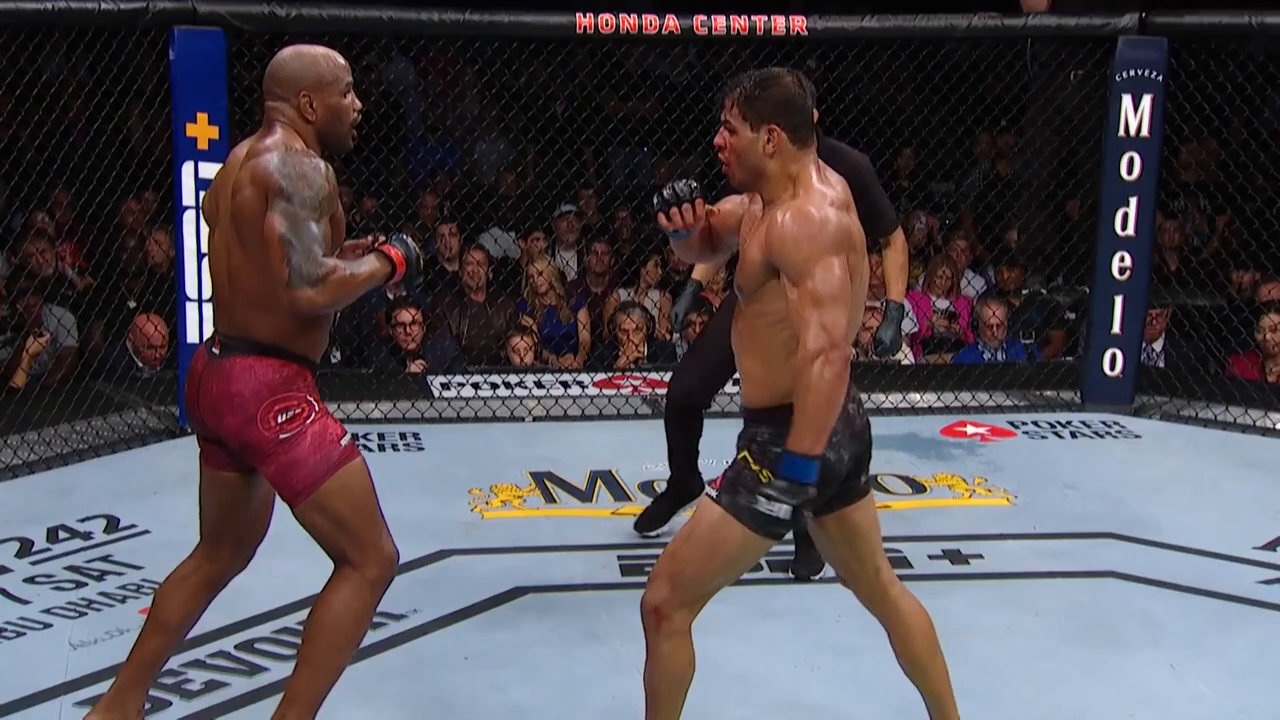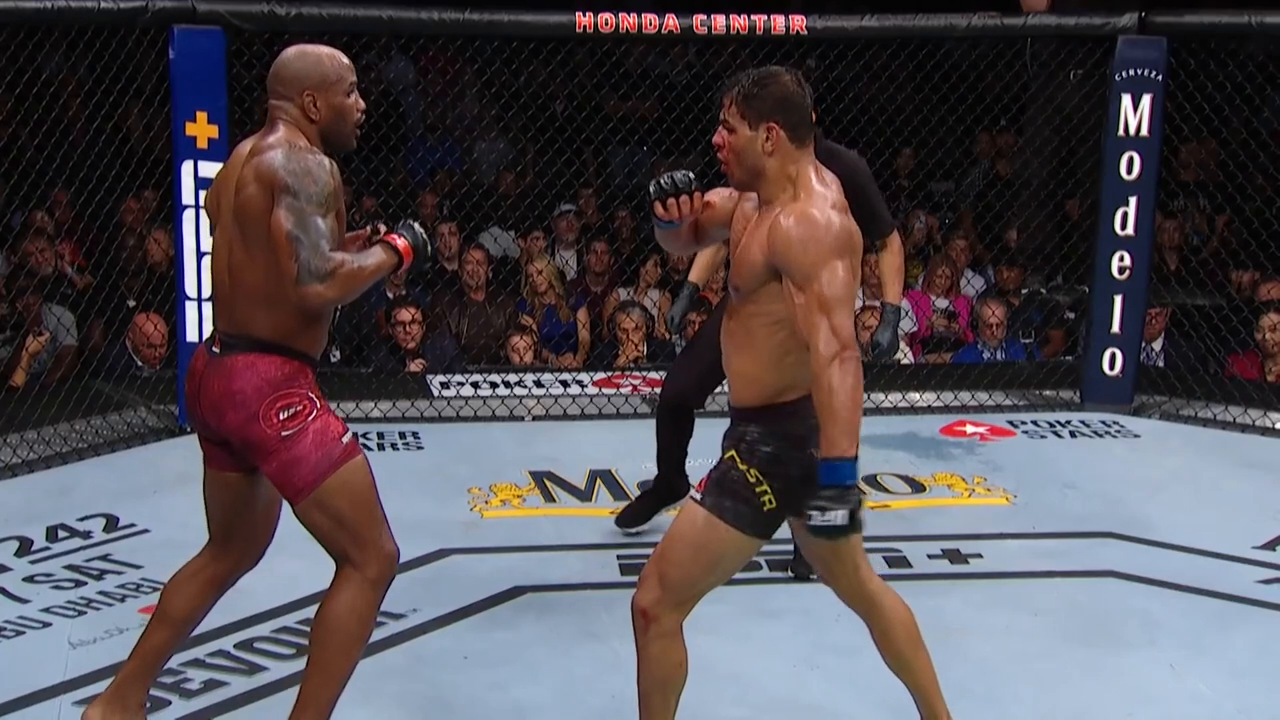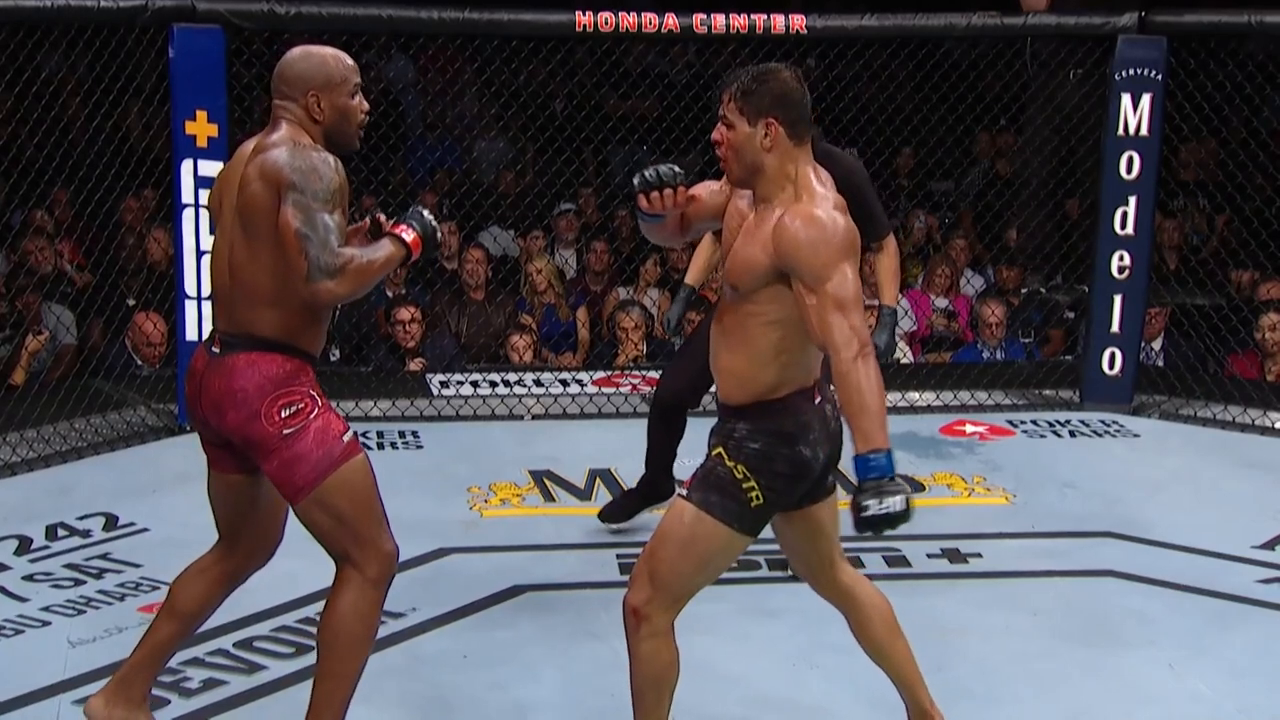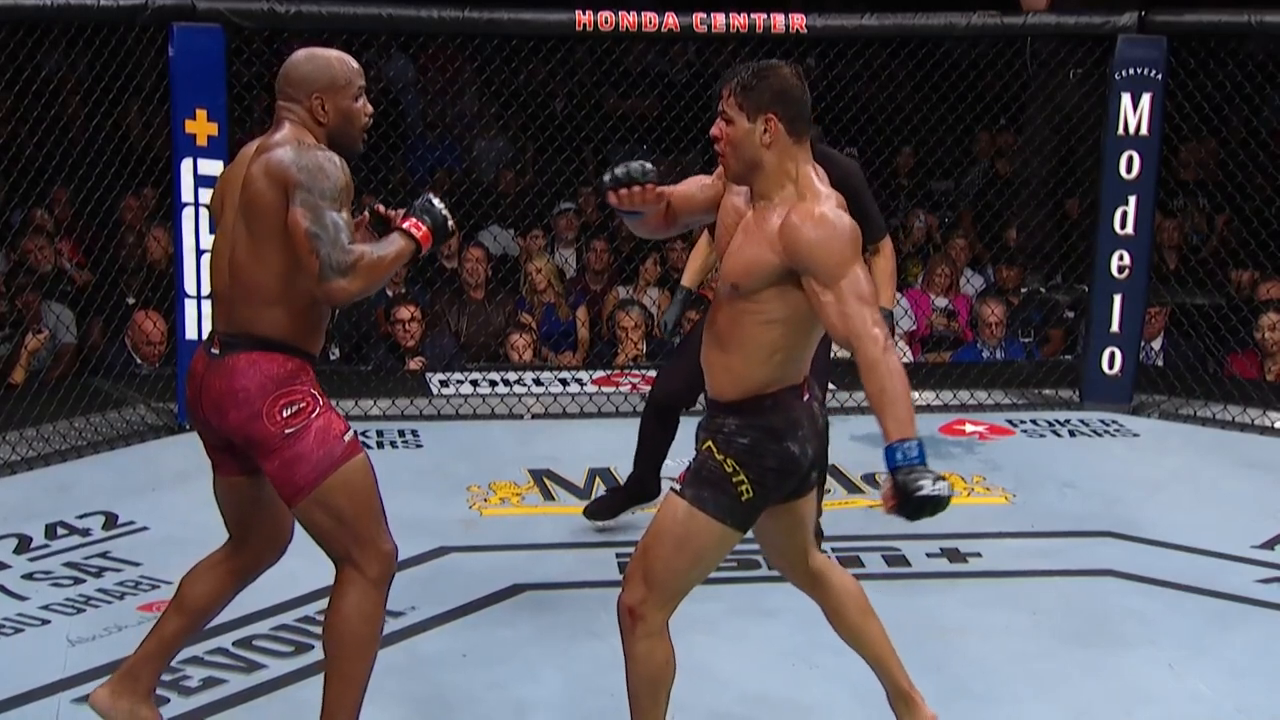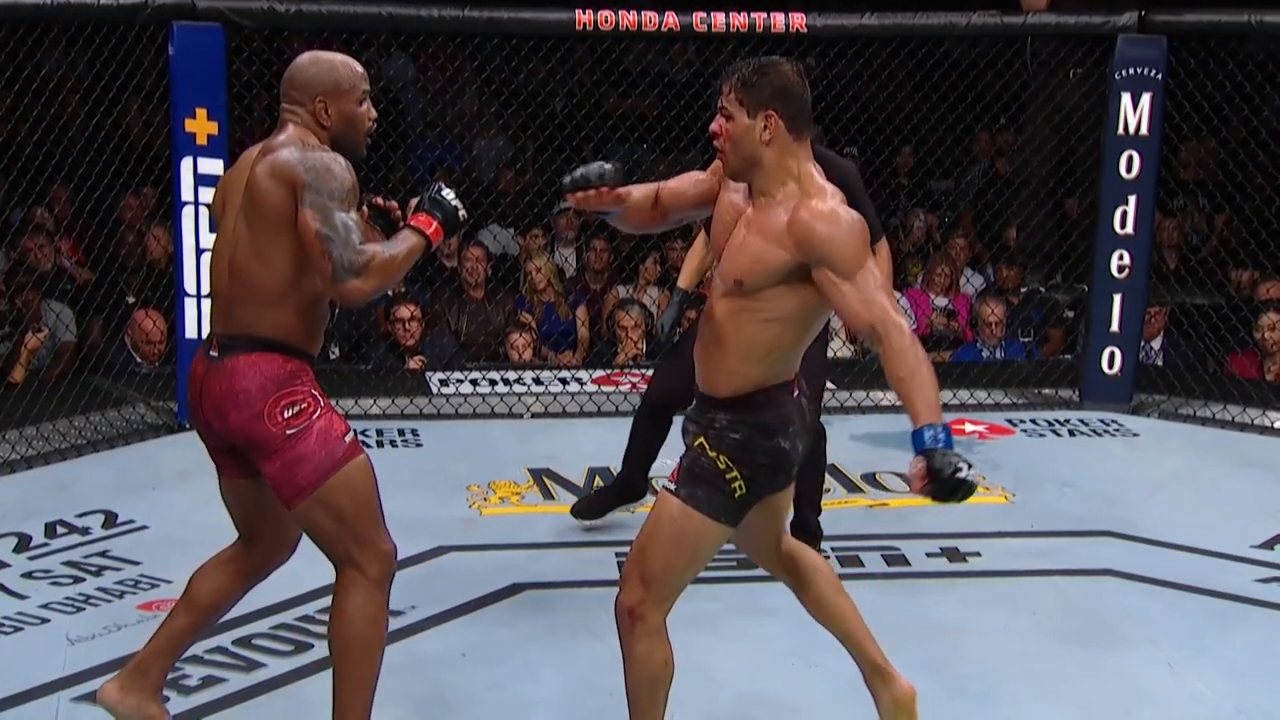
dt=1s
person 1, frame 1
left shoulder: (240, 162)
right shoulder: (299, 165)
right elbow: (308, 292)
left wrist: (345, 254)
right wrist: (387, 260)
left hip: (218, 374)
right hip: (269, 388)
left knee: (221, 554)
right knee: (370, 560)
person 1, frame 2
left shoulder: (242, 159)
right shoulder: (303, 163)
right elbow: (315, 288)
left wrist: (349, 246)
right wrist: (395, 250)
left hip: (218, 372)
right hip: (269, 385)
left knee: (231, 551)
right knee: (371, 560)
person 1, frame 3
left shoulder: (245, 160)
right shoulder: (309, 162)
right elbow: (324, 284)
left wrist: (354, 240)
right wrist: (404, 239)
left hip: (218, 371)
right hip: (269, 384)
left knee: (245, 547)
right knee: (370, 558)
person 1, frame 4
left shoulder: (247, 161)
right shoulder: (314, 162)
right elbow: (337, 281)
left wrist: (355, 232)
right wrist: (414, 230)
left hip: (217, 372)
right hip: (270, 384)
left knee: (257, 543)
right knee: (370, 558)
person 1, frame 5
left shoulder: (246, 167)
right shoulder: (319, 165)
right elbow: (351, 282)
left wrist: (366, 230)
right wrist: (425, 225)
left hip: (216, 375)
right hip: (270, 385)
left knee: (268, 541)
right knee: (369, 560)
person 2, frame 1
left shoulder: (805, 219)
right shoulder: (774, 195)
left elbow: (827, 353)
right elbow: (705, 243)
left wrist: (793, 470)
right wrist: (682, 224)
left hip: (790, 437)
right hip: (830, 428)
left knee: (666, 603)
right knee: (880, 587)
person 2, frame 2
left shoulder: (807, 223)
right shoulder: (761, 192)
left elbow: (836, 354)
right elbow: (687, 238)
left wrist: (839, 474)
right wrist: (672, 216)
left hip: (778, 439)
right hip: (799, 428)
left knee: (655, 604)
right knee: (859, 585)
person 2, frame 3
left shoulder: (809, 225)
right shoulder: (751, 185)
left elbow: (851, 348)
right elbow: (674, 228)
left wrist: (876, 466)
right wrist: (657, 208)
left hip: (764, 437)
right hip: (795, 422)
left knee: (646, 604)
right knee: (833, 575)
person 2, frame 4
left shoulder: (814, 224)
right shoulder: (741, 181)
left elbow: (870, 341)
right elbow: (661, 217)
left wrist: (905, 457)
right wrist: (637, 201)
left hip: (754, 433)
right hip: (780, 419)
left knee: (641, 603)
right knee: (805, 564)
person 2, frame 5
left shoulder: (819, 221)
right shoulder: (734, 176)
left elbow: (888, 330)
right elbow: (655, 207)
left wrist: (931, 440)
right wrist: (613, 200)
left hip: (744, 428)
right hip: (757, 415)
left knee: (638, 603)
right knee: (773, 548)
person 3, frame 1
left shoulder: (847, 167)
left elbow: (892, 240)
left wrist: (893, 314)
right wrist: (693, 289)
right knee: (683, 393)
left ankle: (809, 532)
right ankle: (683, 485)
person 3, frame 2
left shoulder: (844, 169)
left elbow: (888, 242)
left wrist: (890, 316)
right wrist: (689, 291)
right knee: (677, 392)
right ankle: (669, 483)
person 3, frame 3
left shoulder: (840, 170)
left elbow: (883, 243)
right elbow: (716, 233)
left wrist: (886, 318)
right wrist: (685, 294)
right knee: (671, 392)
right ankle: (655, 483)
person 3, frame 4
left shoulder: (837, 172)
left elbow: (879, 246)
right elbow: (713, 234)
left wrist: (883, 315)
right wrist: (682, 295)
right knee: (667, 391)
right ankle: (642, 484)
person 3, frame 5
left shoulder: (834, 173)
left elbow: (875, 246)
right elbow: (709, 235)
right wrist: (679, 297)
left knee: (804, 421)
right knee: (662, 391)
left ankle: (806, 528)
right ankle: (629, 484)
